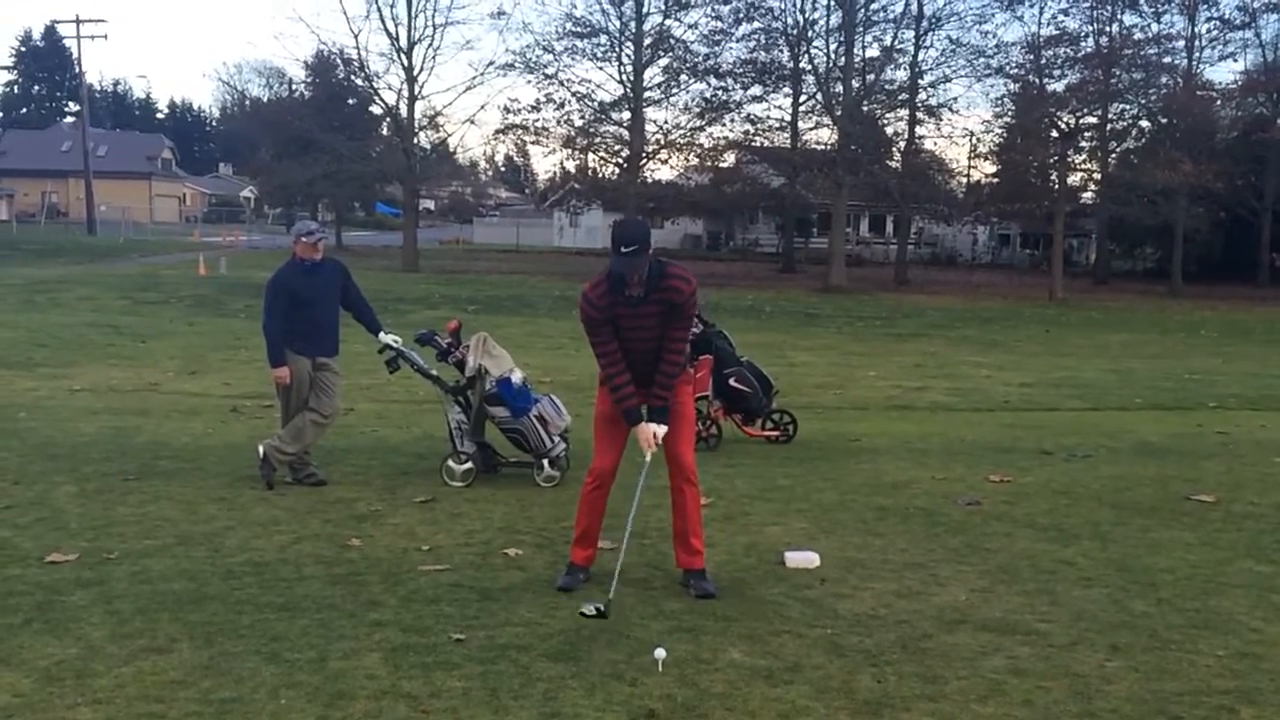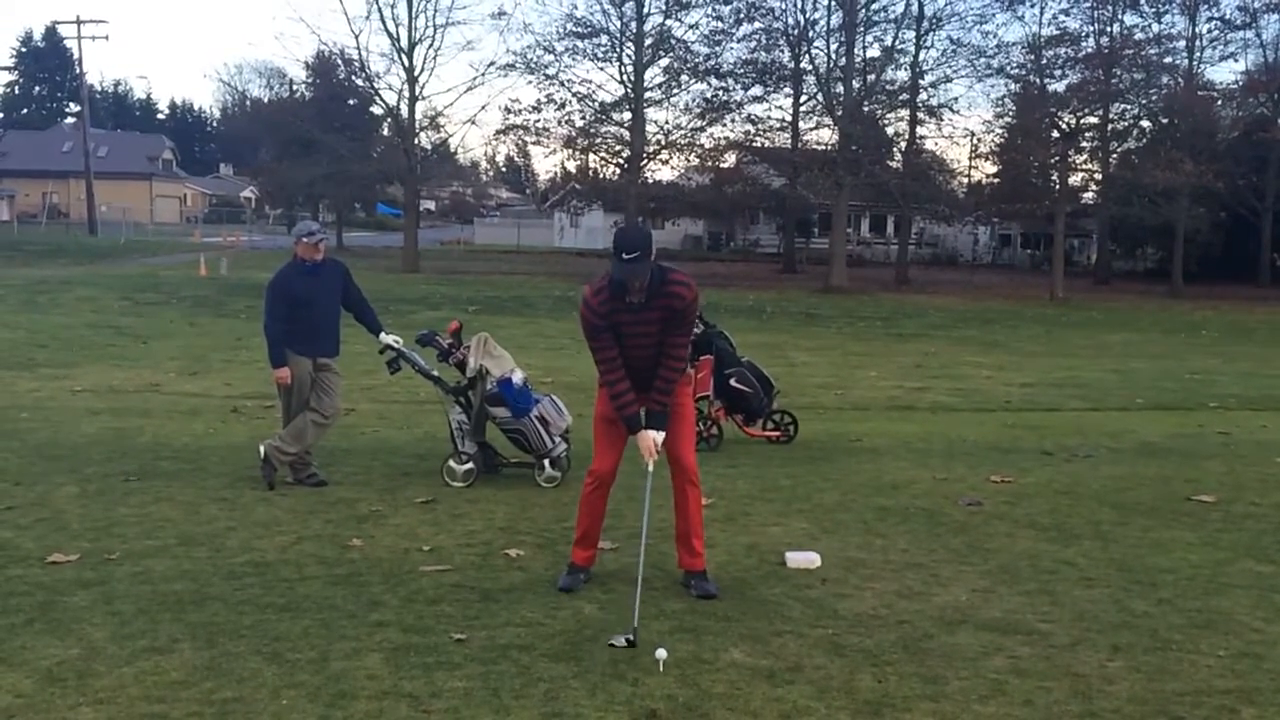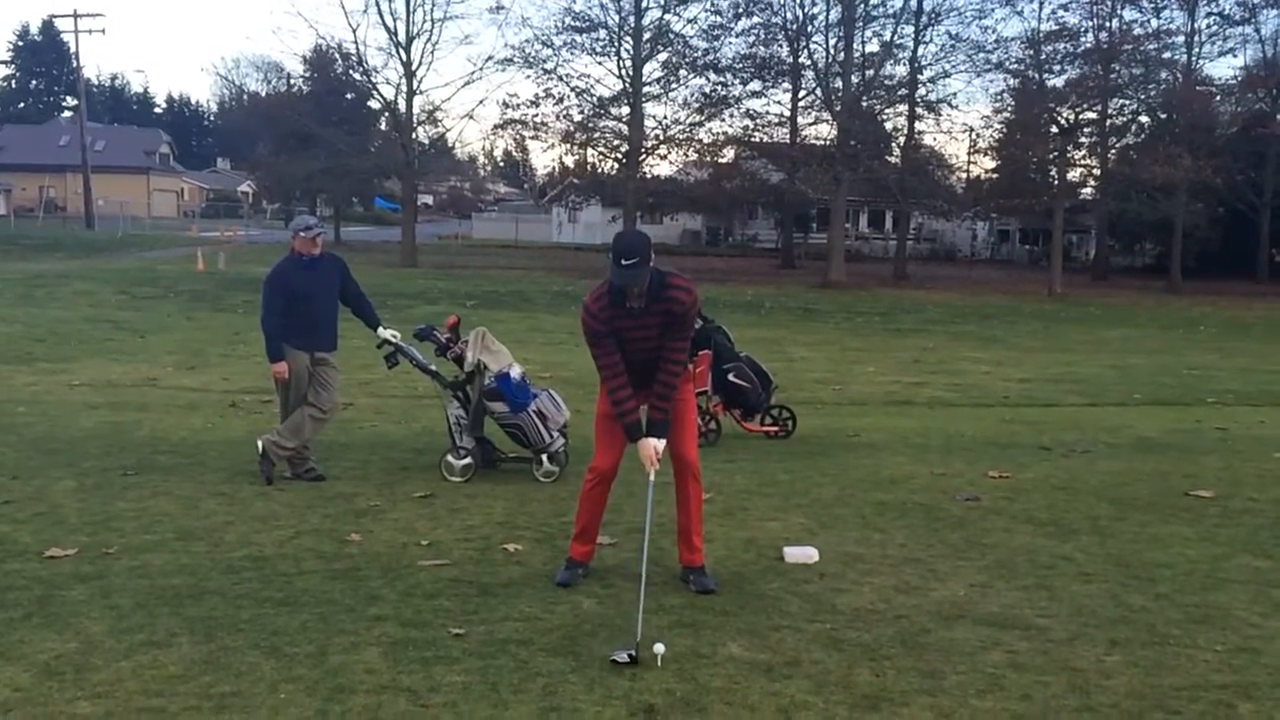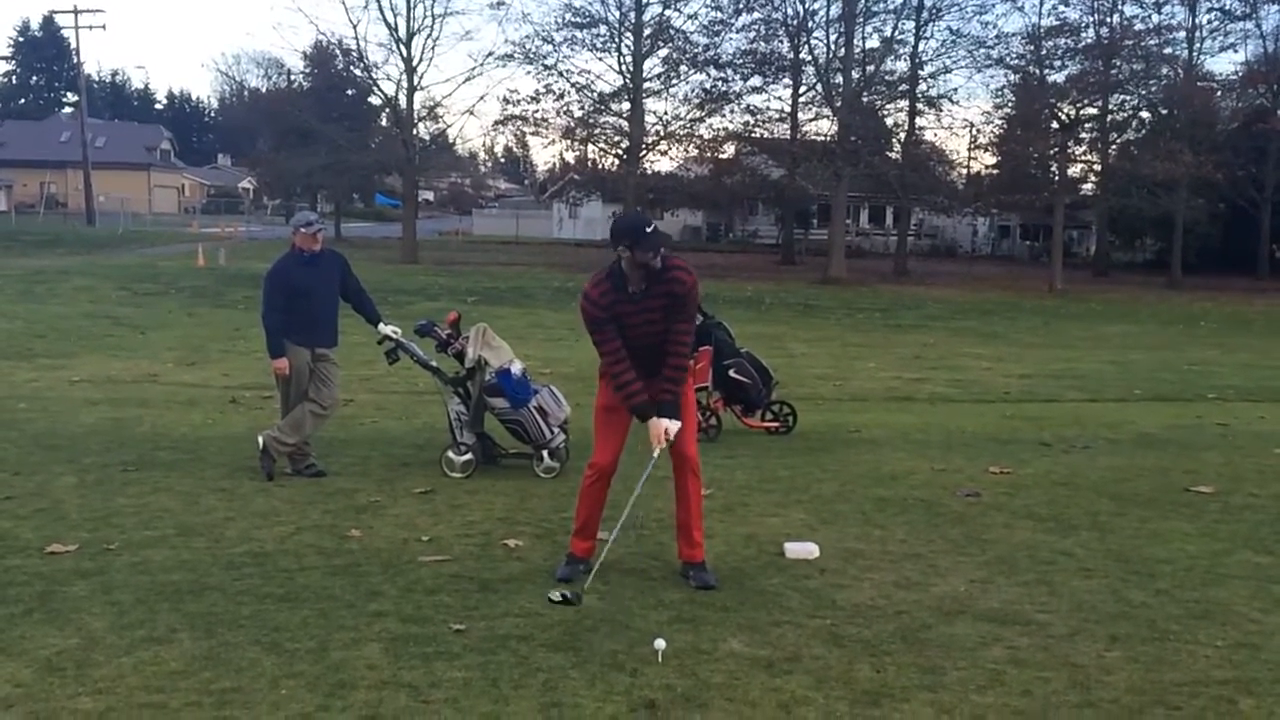
dt=0.4s
person 1, frame 1
left shoulder: (680, 285)
right shoulder: (594, 297)
left elbow: (674, 353)
right elbow: (611, 363)
left wrist: (659, 413)
right wrist: (635, 420)
left hip: (671, 382)
right hip: (620, 385)
left knee: (683, 467)
right knee: (602, 469)
left ankle: (693, 567)
right ankle: (580, 561)
person 1, frame 2
left shoulder: (682, 291)
right shoulder: (595, 301)
left elbow: (674, 359)
right elbow: (610, 369)
left wrist: (656, 420)
right wrist: (635, 427)
left hip: (671, 384)
right hip: (619, 385)
left knee: (685, 467)
right knee: (601, 470)
left ankle: (694, 567)
right ankle: (580, 562)
person 1, frame 3
left shoulder: (682, 295)
right shoulder: (596, 307)
left elbow: (672, 365)
right elbow: (613, 375)
left wrist: (658, 428)
right wrist: (636, 435)
left hip: (672, 381)
right hip: (622, 383)
left knee: (688, 463)
right knee: (603, 466)
left ankle: (693, 563)
right ankle: (579, 556)
person 1, frame 4
left shoulder: (681, 278)
right shoulder: (596, 295)
left elbow: (680, 347)
right elbow: (616, 362)
left wrist: (669, 410)
right wrist: (647, 416)
left hip: (670, 373)
right hip: (621, 377)
left knee: (687, 458)
right knee: (603, 462)
left ankle: (693, 559)
right ankle: (579, 552)
person 2, frame 1
left shoulder: (335, 270)
right shoulder: (283, 278)
left elbow: (357, 304)
right elbow: (272, 324)
left wrist: (379, 332)
right wrist: (277, 363)
left hip: (325, 356)
right hip: (294, 355)
left knee: (325, 409)
right knee: (296, 415)
left ankle: (273, 452)
right ankle: (300, 468)
person 2, frame 2
left shoulder: (337, 271)
right shoulder: (284, 279)
left elbow: (357, 304)
right elbow: (273, 325)
left wrist: (380, 333)
right wrist: (278, 364)
left hip: (325, 357)
right hip: (295, 356)
left knee: (327, 409)
right knee: (297, 415)
left ankle: (274, 453)
right ankle: (301, 469)
person 2, frame 3
left shoulder: (334, 265)
right shoulder: (281, 274)
left elbow: (355, 298)
right elbow: (270, 319)
left wrist: (378, 327)
right wrist: (276, 358)
left hip: (323, 351)
right hip: (292, 351)
left knee: (324, 404)
right knee: (295, 410)
left ankle: (272, 447)
right ankle: (299, 463)
person 2, frame 4
left shoulder: (335, 261)
right shoulder: (282, 270)
left elbow: (356, 294)
right elbow: (271, 315)
left wrist: (378, 323)
right wrist: (276, 354)
left hip: (324, 347)
right hip: (293, 347)
left knee: (325, 400)
right knee: (295, 405)
left ankle: (273, 443)
right ankle: (300, 459)
